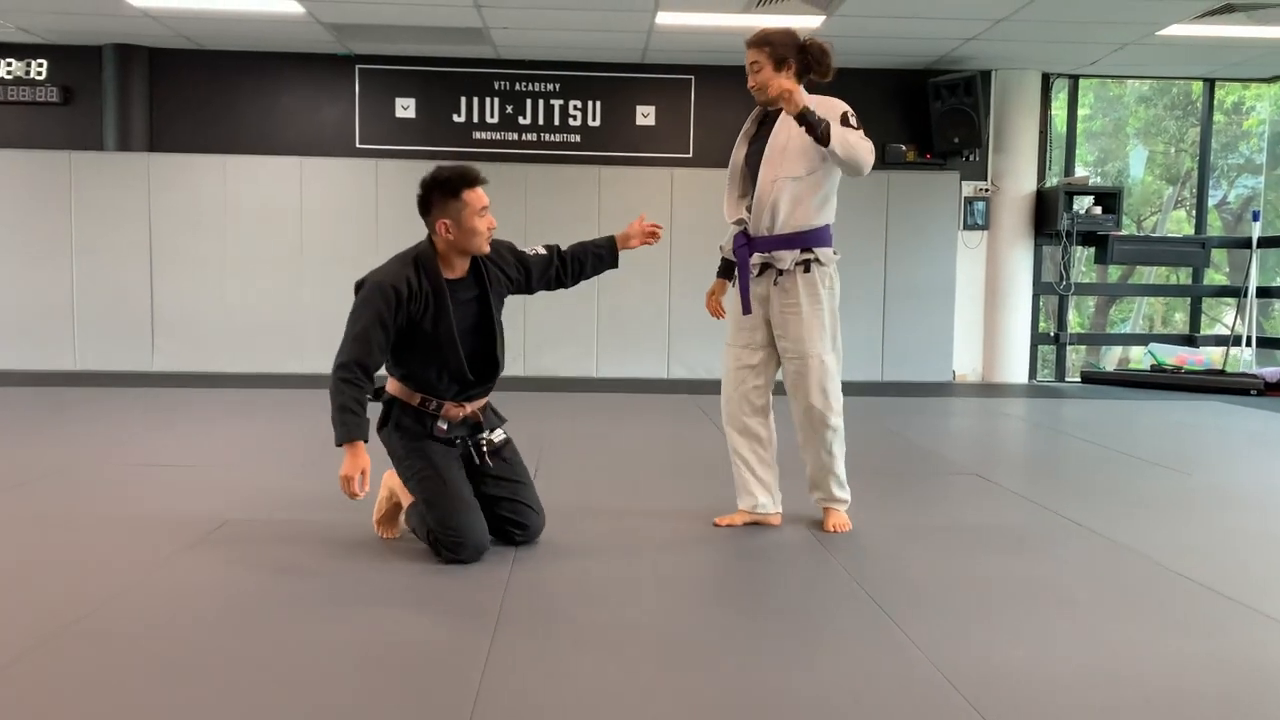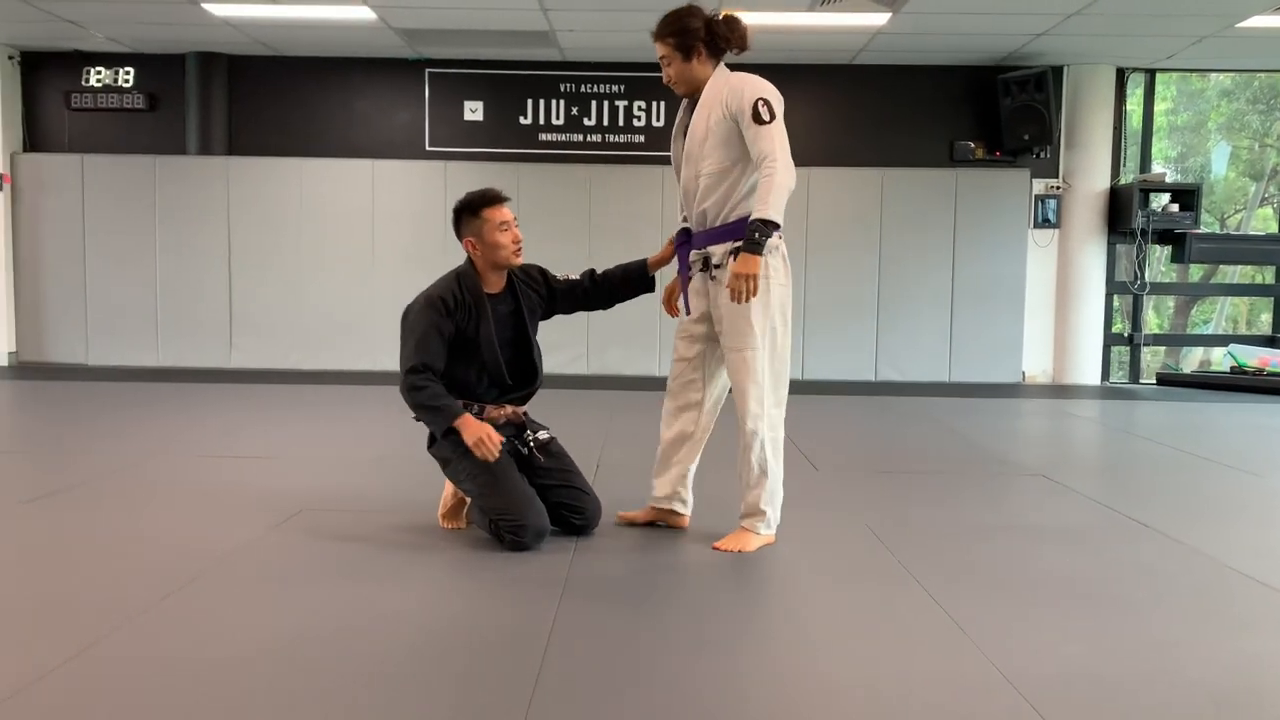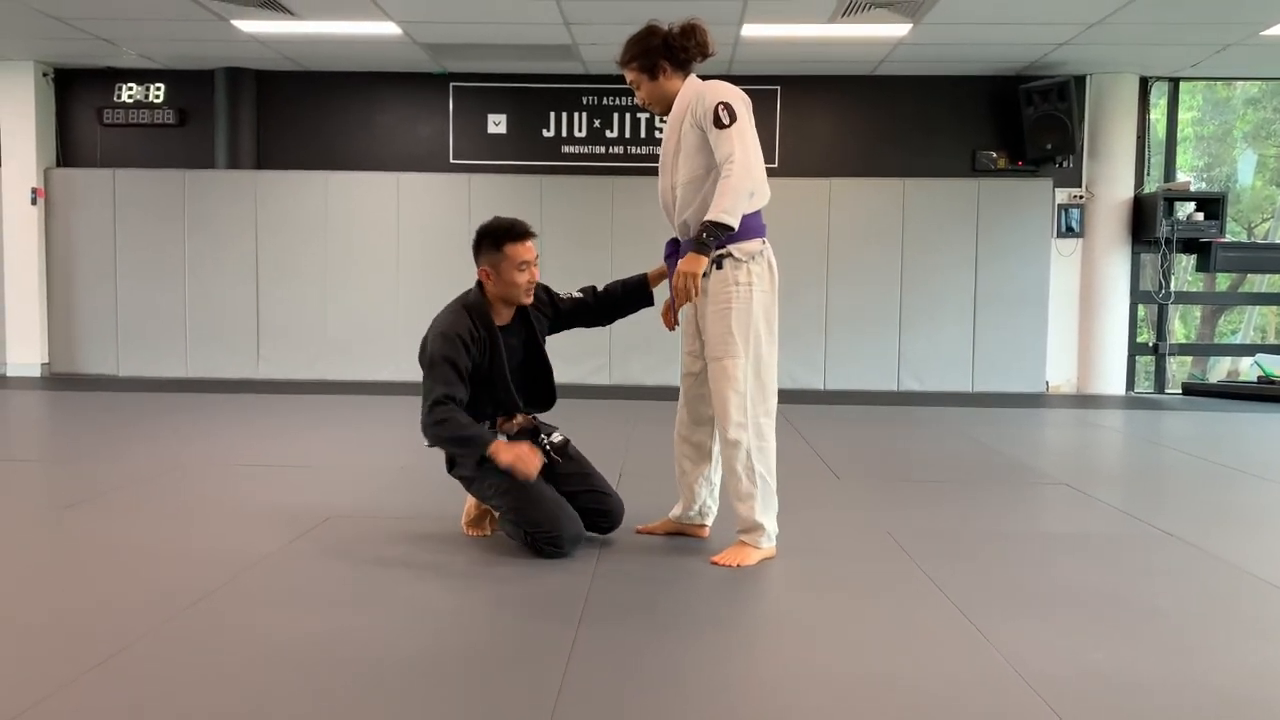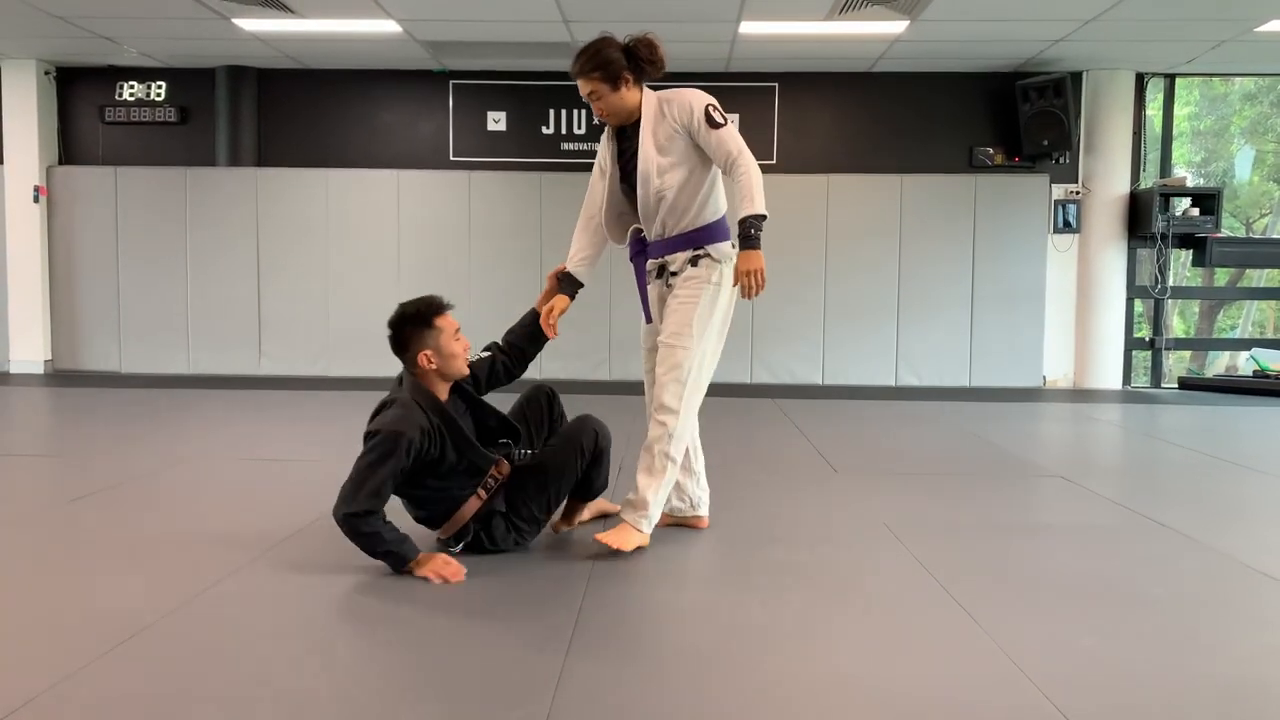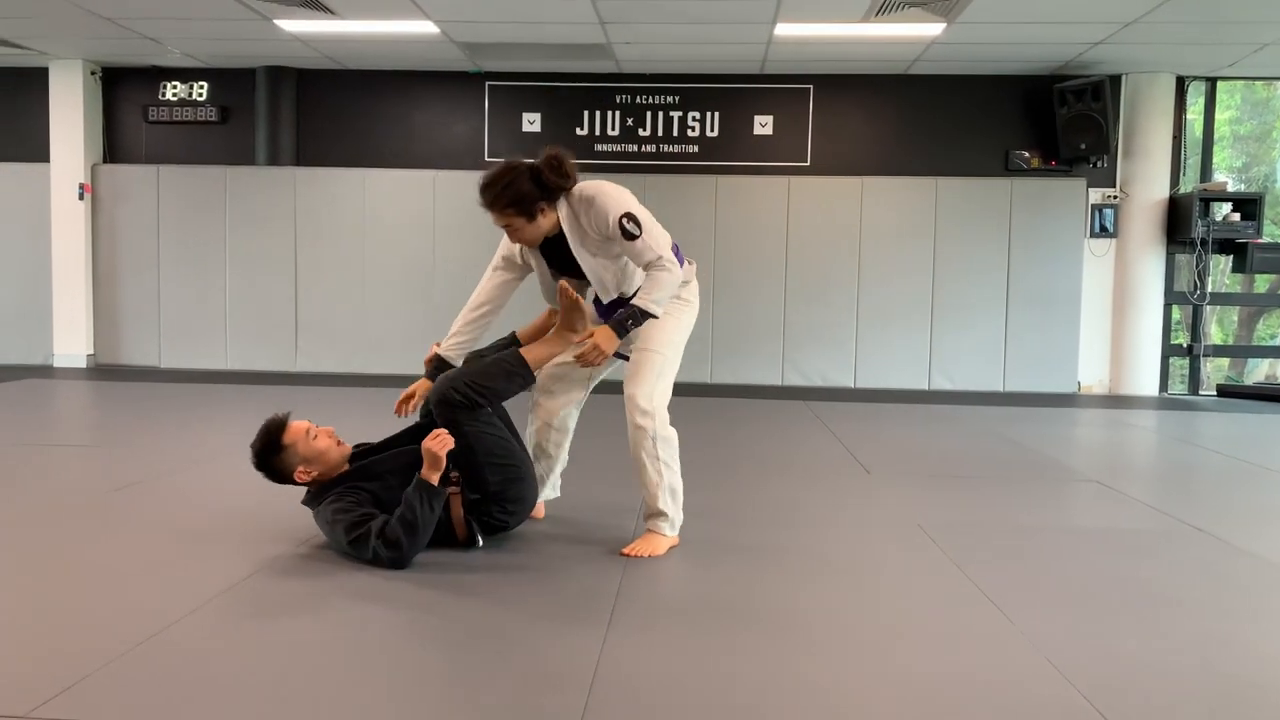
dt=1s
person 1, frame 1
left shoulder: (828, 111)
right shoulder: (758, 125)
left elbow: (862, 160)
left wrist: (803, 111)
right wrist: (725, 272)
left hip: (803, 267)
right hip: (756, 269)
left knee: (815, 390)
right knee: (742, 391)
left ankle: (833, 498)
right ankle: (760, 502)
person 1, frame 2
left shoulder: (748, 92)
right shoulder: (694, 110)
left elbow: (778, 172)
left wrist: (754, 248)
right wrist: (681, 272)
left hip: (747, 259)
right hip: (706, 262)
left knee: (755, 392)
right knee: (687, 387)
left ankle: (760, 520)
right ankle: (670, 501)
person 1, frame 3
left shoulder: (716, 96)
right shoulder: (682, 116)
left elbow: (741, 174)
left wrist: (700, 248)
right wrist: (678, 285)
left hip: (736, 262)
right hip: (707, 267)
left knee: (740, 400)
right knee: (697, 399)
left ankle: (759, 533)
right ankle: (694, 511)
person 1, frame 4
left shoulder: (687, 105)
right shoulder: (612, 142)
left elbow: (743, 167)
right elbow: (595, 219)
left wrist: (750, 241)
right wrist: (565, 289)
left hip: (705, 263)
right hip: (658, 268)
left knee: (672, 394)
right knee: (665, 393)
left ankle: (639, 517)
right ankle: (689, 504)
person 1, frame 5
left shoulder: (603, 203)
right shoulder: (521, 241)
left elbow: (666, 270)
right elbow: (481, 306)
left wrist: (616, 329)
right wrist: (433, 374)
left hip: (667, 290)
right hip: (615, 297)
left knee: (643, 399)
right knee: (555, 386)
left ankle: (664, 524)
right ankle: (533, 494)
person 2, frame 1
left shoulder: (496, 261)
right shoulder: (392, 285)
left elbow: (558, 267)
right elbow: (352, 368)
left wrist: (622, 242)
right wrist: (354, 447)
left hip: (477, 420)
right hip: (418, 427)
left knee: (526, 527)
right knee: (466, 545)
left ankle: (439, 493)
right ankle: (404, 495)
person 2, frame 2
left shoulder: (529, 282)
right shoulder: (442, 300)
left elbow: (593, 290)
right elbow: (416, 380)
left wrist: (659, 261)
right wrist: (464, 422)
left hip: (517, 425)
right hip: (466, 432)
left knee: (584, 516)
right knee: (527, 530)
left ankle: (493, 490)
right ankle: (468, 496)
person 2, frame 3
left shoulder: (533, 301)
right shoulder: (453, 332)
left elbow: (597, 305)
right elbow: (439, 415)
left wrist: (661, 274)
right wrist: (499, 450)
left hip: (529, 434)
right hip: (482, 449)
left knee: (607, 515)
right knee: (561, 537)
left ankle: (501, 496)
right ankle: (491, 502)
person 2, frame 4
left shoulder: (447, 377)
right shoulder: (400, 428)
left elbow: (506, 359)
right elbow: (353, 512)
left wrist: (549, 298)
right wrist: (415, 560)
left hip: (489, 482)
right hip: (491, 526)
left knee: (542, 396)
right knee: (589, 431)
left ankle: (573, 494)
right ankle: (574, 513)
person 2, frame 5
left shoulder: (351, 463)
right shoulder: (337, 511)
right elbow: (395, 551)
left wrist: (438, 370)
right wrist: (429, 474)
right hip: (498, 503)
left knee: (469, 375)
right knee: (452, 393)
left ankle: (557, 325)
right ankle: (562, 336)
